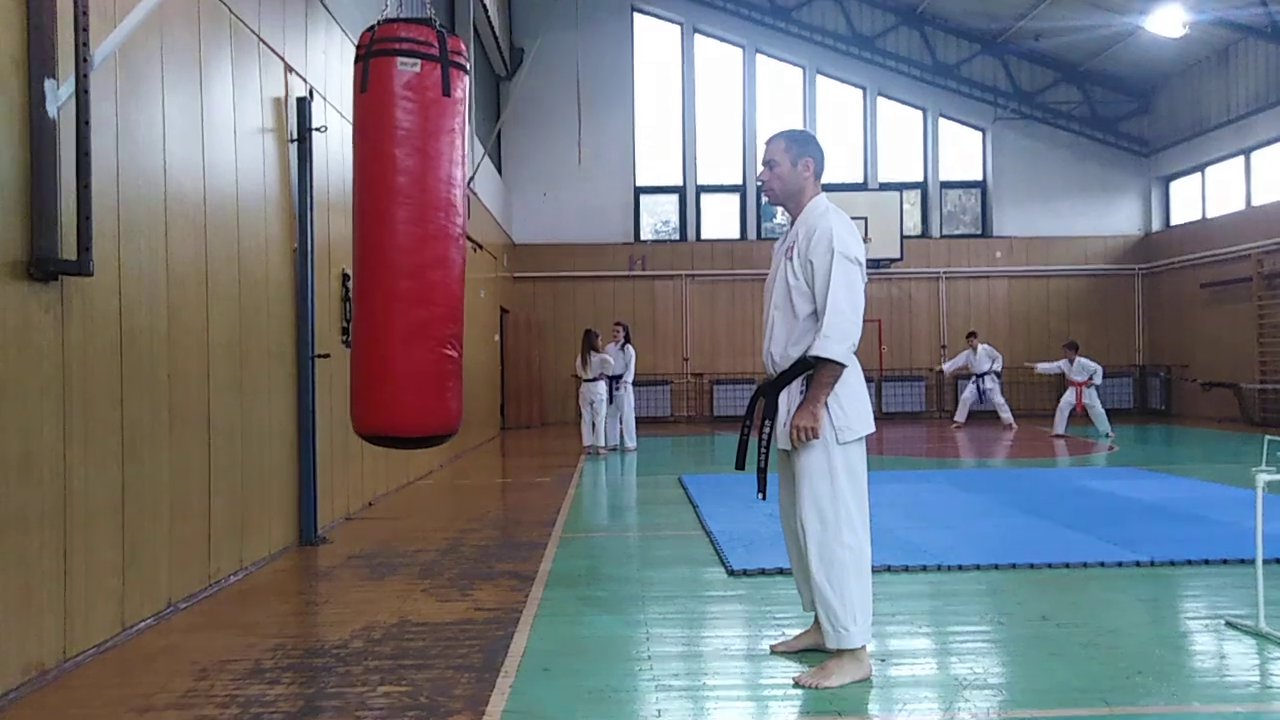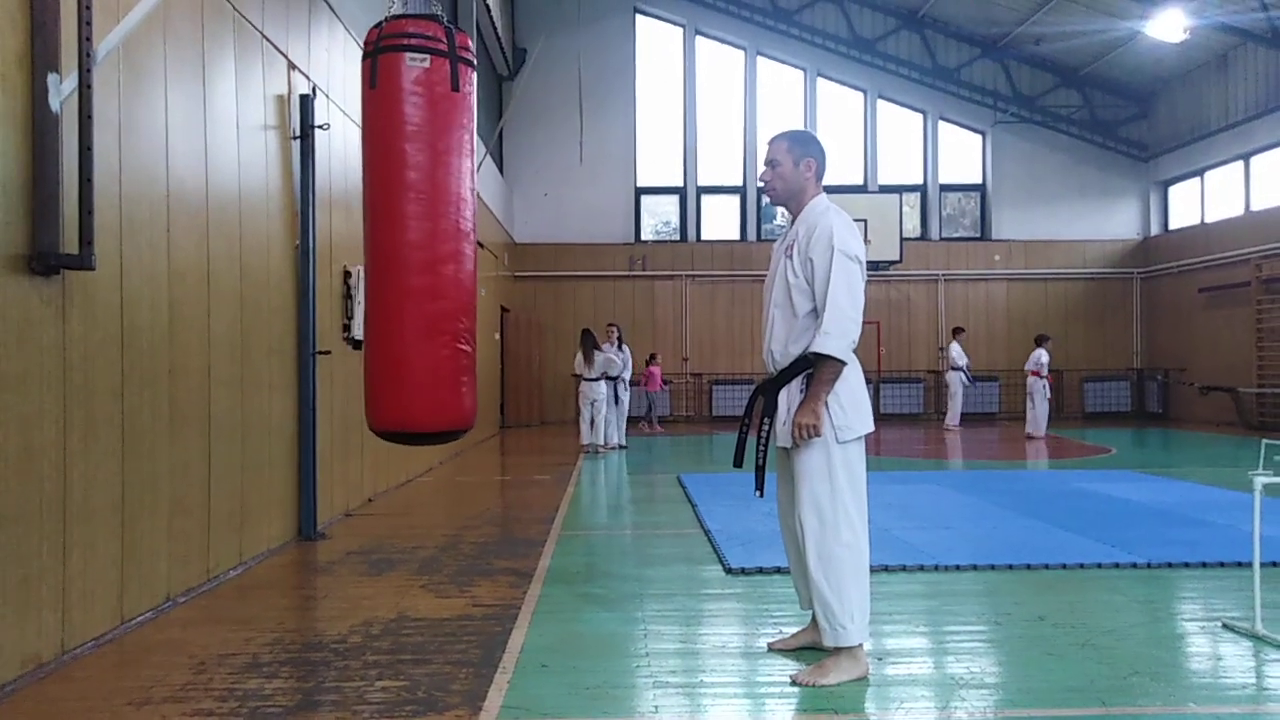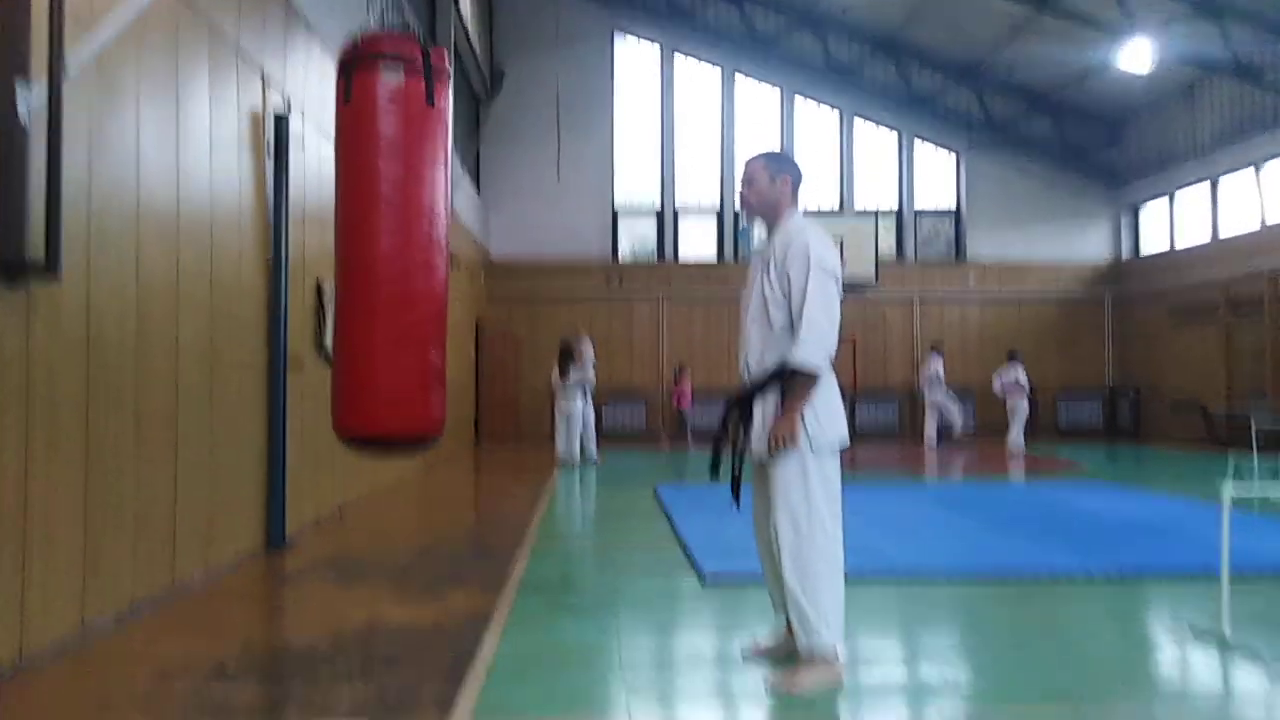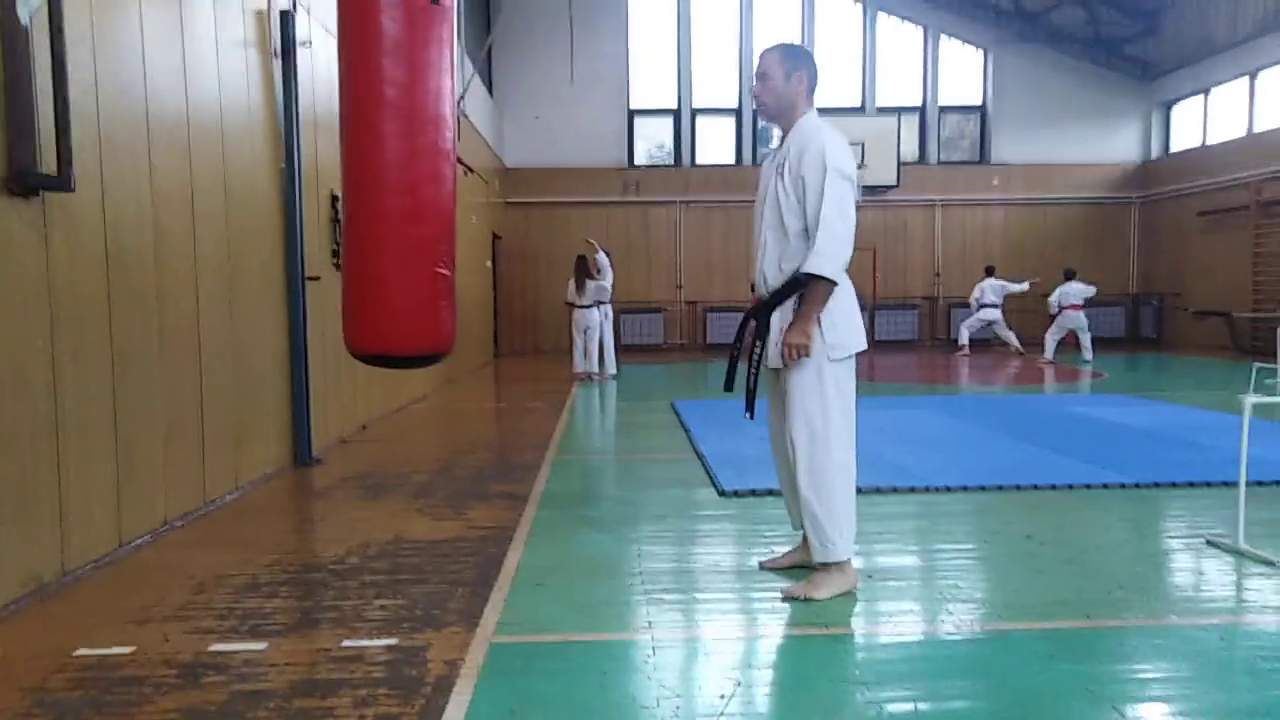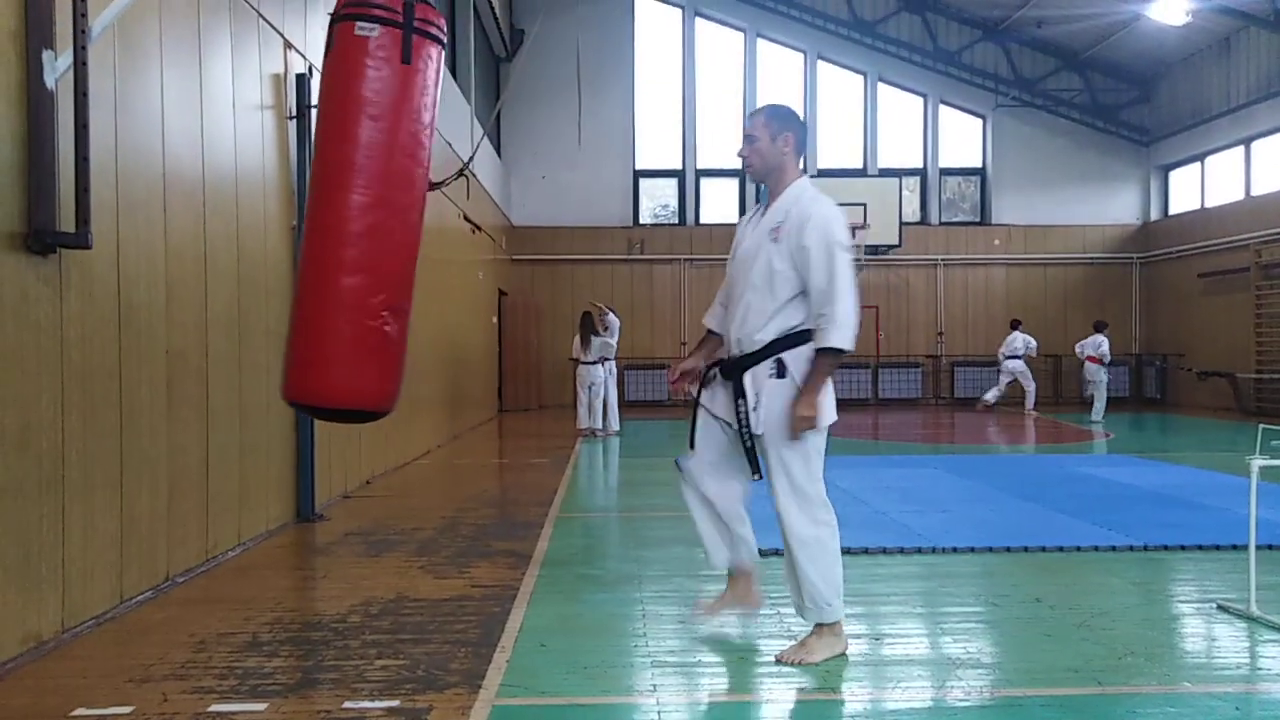
dt=1s
person 1, frame 1
left shoulder: (829, 229)
right shoulder: (794, 235)
left elbow: (840, 328)
left wrist: (812, 404)
right wrist: (778, 397)
left hip: (821, 401)
right hip: (796, 398)
left knee: (832, 523)
right knee: (802, 520)
left ankle: (852, 650)
right ankle: (825, 624)
person 1, frame 2
left shoulder: (830, 228)
right shoulder: (793, 235)
left elbow: (840, 326)
left wrist: (813, 401)
left hip: (822, 399)
right hip: (795, 396)
left knee: (830, 522)
right knee: (800, 518)
left ankle: (848, 649)
right ankle: (821, 622)
person 1, frame 3
left shoulder: (805, 242)
right shoulder: (771, 248)
left elbow: (816, 336)
left wrist: (789, 411)
left hip: (797, 409)
right hip: (771, 407)
left knee: (805, 530)
right knee: (776, 528)
left ankle: (823, 654)
right ankle: (796, 632)
person 1, frame 4
left shoulder: (821, 145)
right shoulder: (782, 154)
left elbow: (832, 245)
left wrist: (804, 321)
right wrist: (763, 317)
left hip: (816, 320)
right hip: (784, 319)
left knee: (817, 440)
right knee: (790, 439)
left ankle: (837, 563)
right ankle: (812, 541)
person 1, frame 5
left shoulder: (813, 214)
right shoulder: (757, 215)
left elbow: (837, 312)
left wrist: (811, 391)
right wrist: (699, 356)
left hip: (783, 379)
right hip: (738, 373)
left knee: (800, 502)
right knee: (707, 474)
left ankle: (828, 628)
right ankle: (741, 579)
